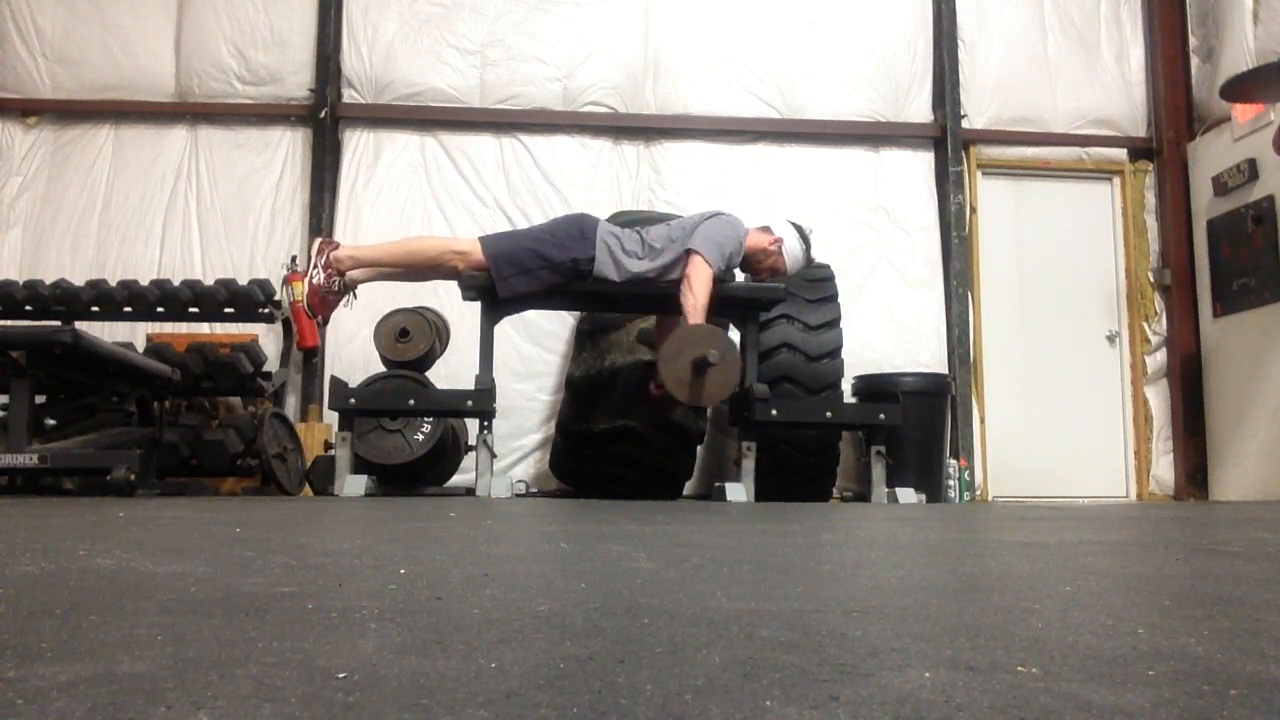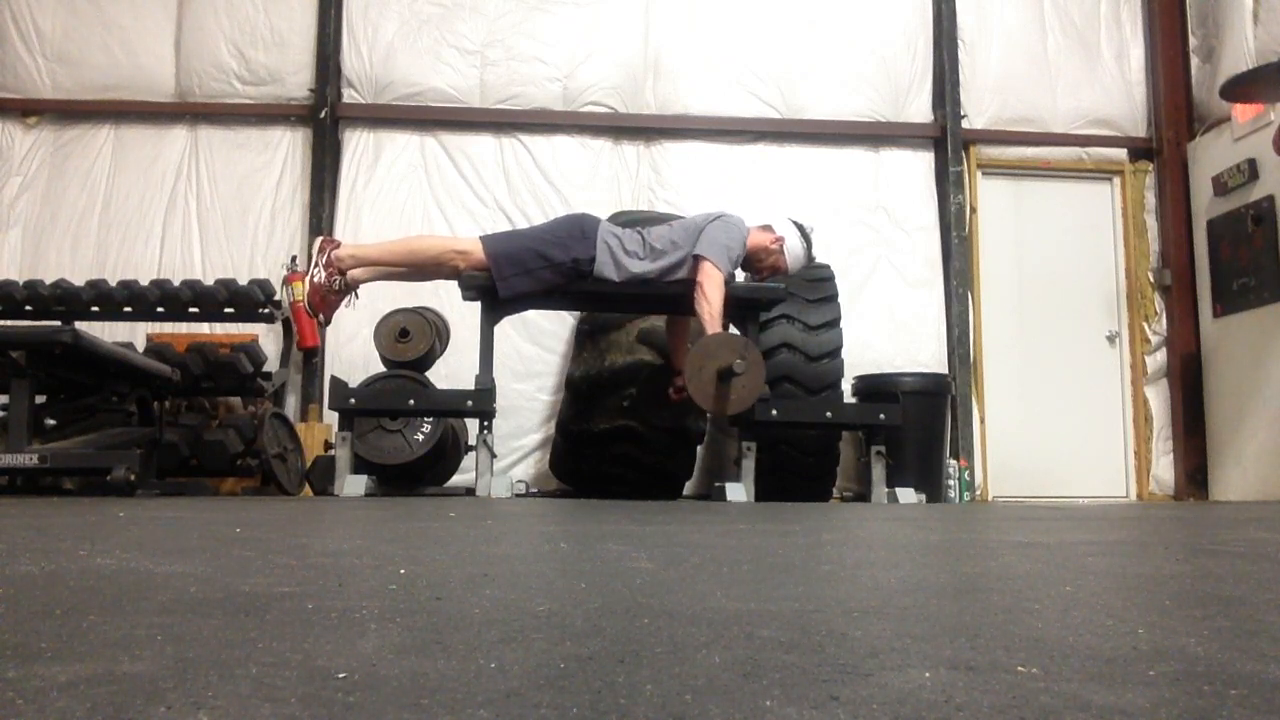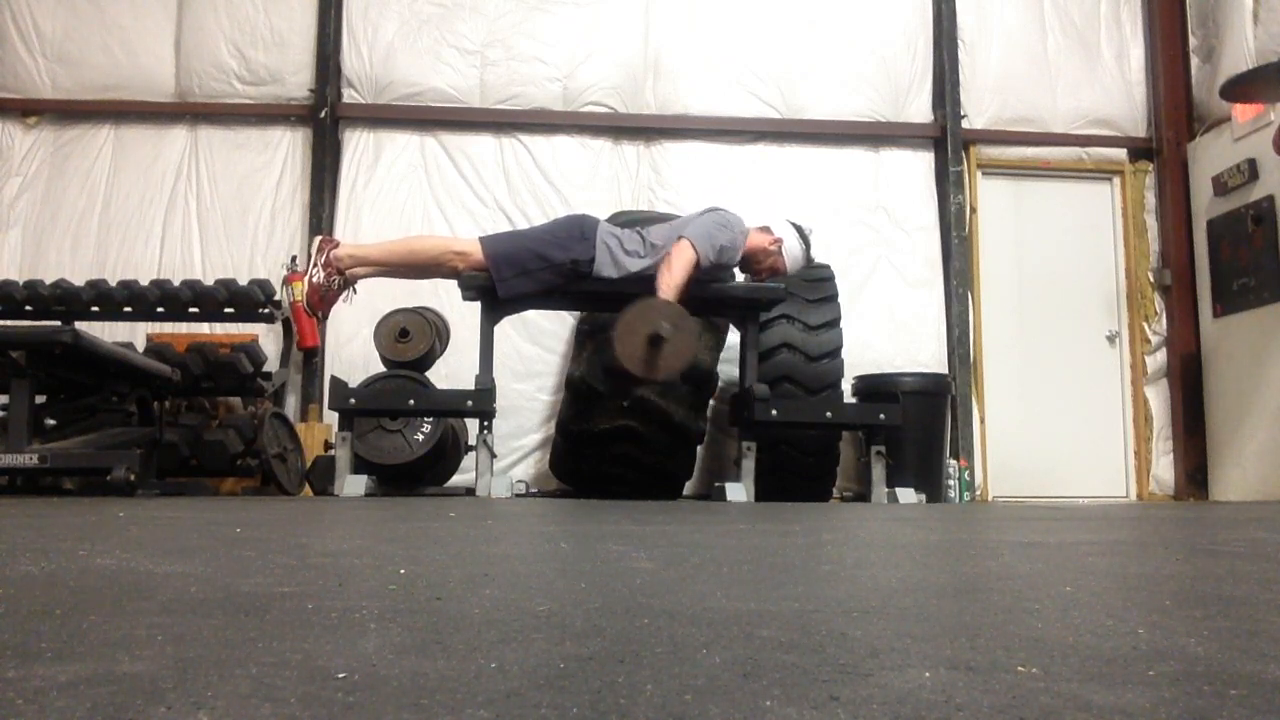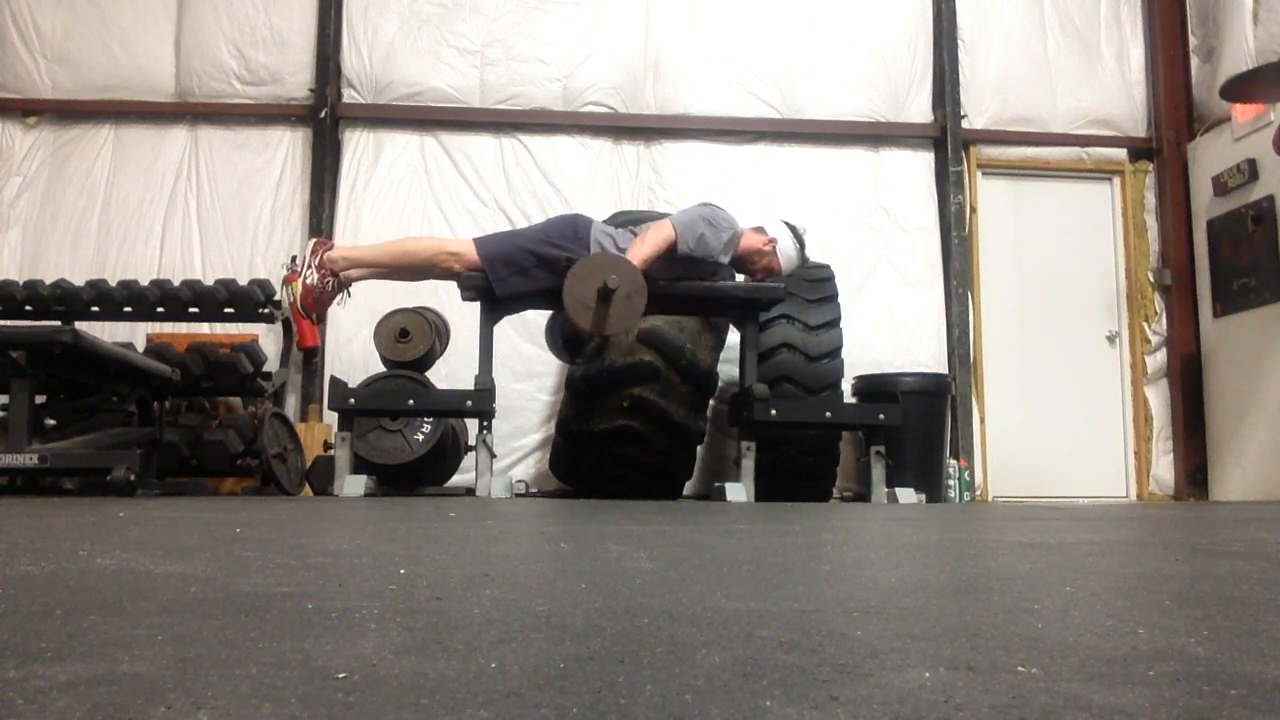
dt=0.4s
person 1, frame 1
left shoulder: (724, 256)
right shoulder: (729, 229)
left elbow: (672, 302)
right elbow: (693, 278)
left hip: (587, 261)
right hip: (584, 246)
left knee: (460, 261)
right knee: (464, 255)
left ankle: (346, 277)
right ankle: (340, 257)
person 1, frame 2
left shoulder: (721, 253)
right shoulder: (731, 229)
left elbow: (680, 308)
right elbow: (705, 287)
left wrist: (681, 372)
left hip: (586, 261)
right hip: (585, 247)
left knee: (460, 263)
right knee: (464, 255)
left ankle: (348, 278)
right ankle: (342, 256)
person 1, frame 3
left shoulder: (726, 261)
right shoulder: (728, 226)
left elbow: (672, 270)
right elbow: (678, 259)
left hip: (587, 264)
right hip: (583, 248)
left knee: (459, 261)
right knee: (462, 256)
left ankle: (347, 274)
right ankle: (341, 255)
person 1, frame 4
left shoulder: (720, 262)
right shoulder: (719, 224)
right elbow: (657, 232)
right hip: (578, 246)
left knee: (454, 262)
right knee: (458, 256)
left ankle: (339, 275)
right ankle: (336, 258)
